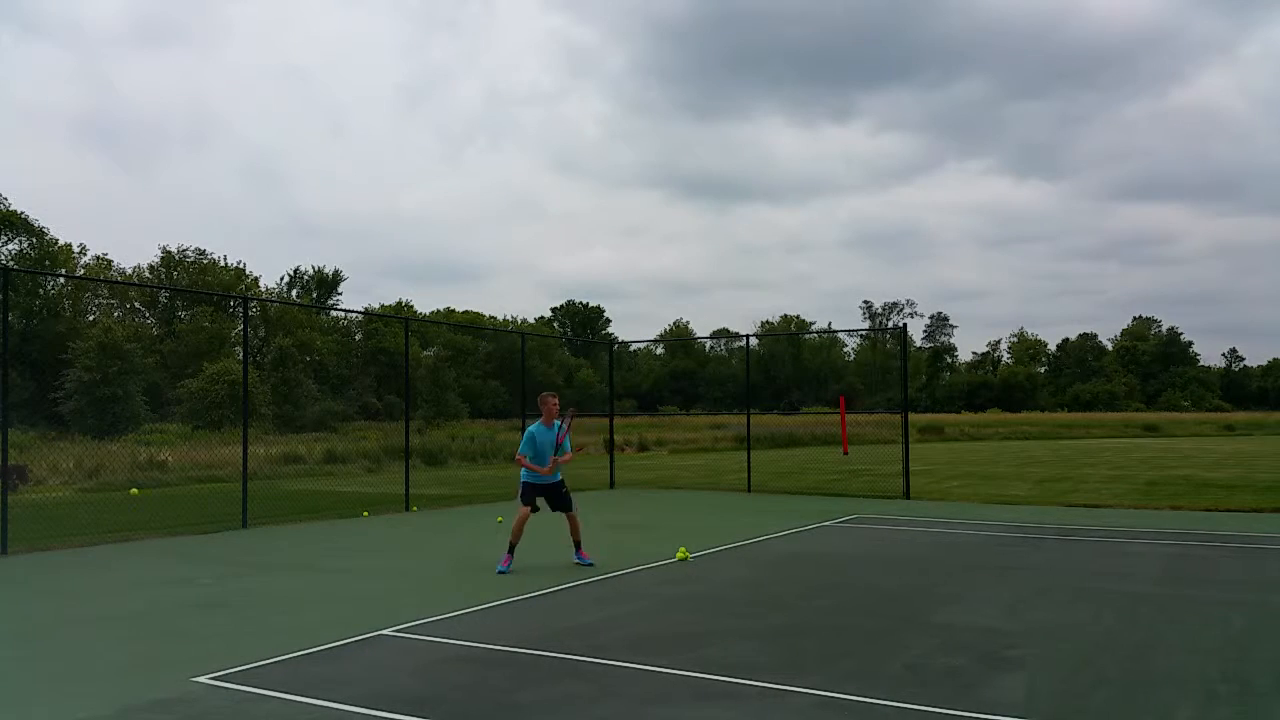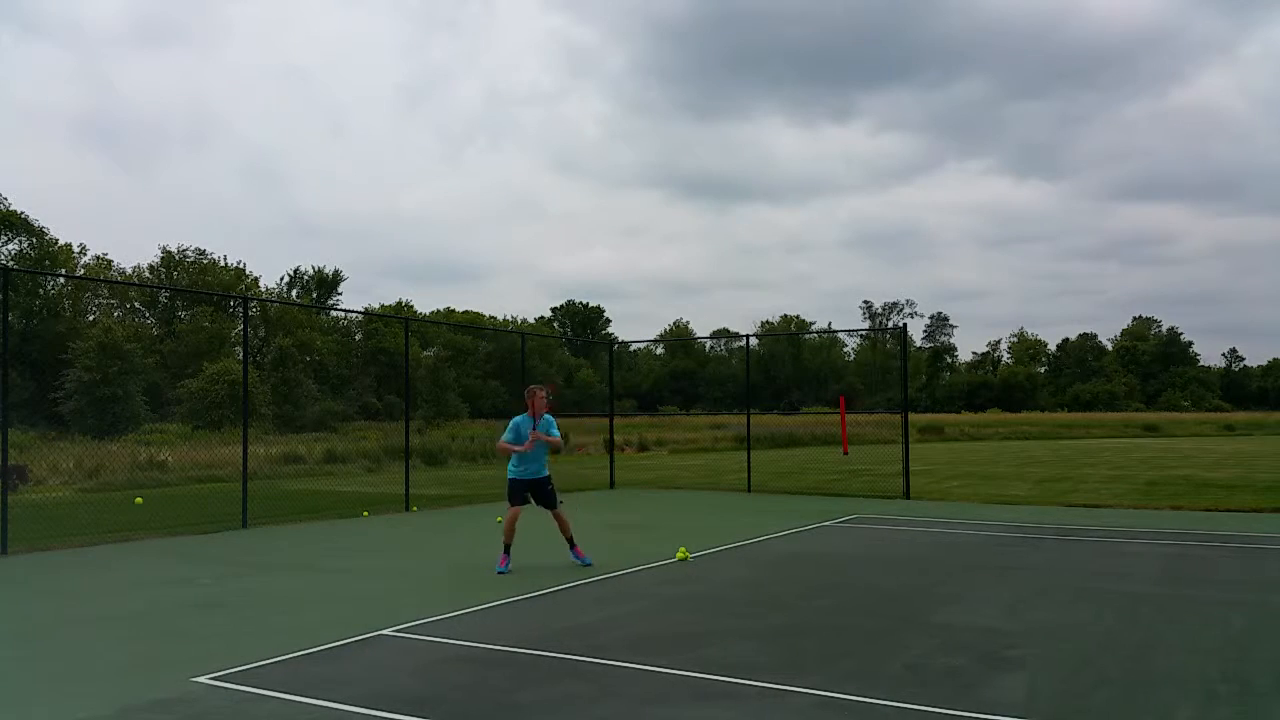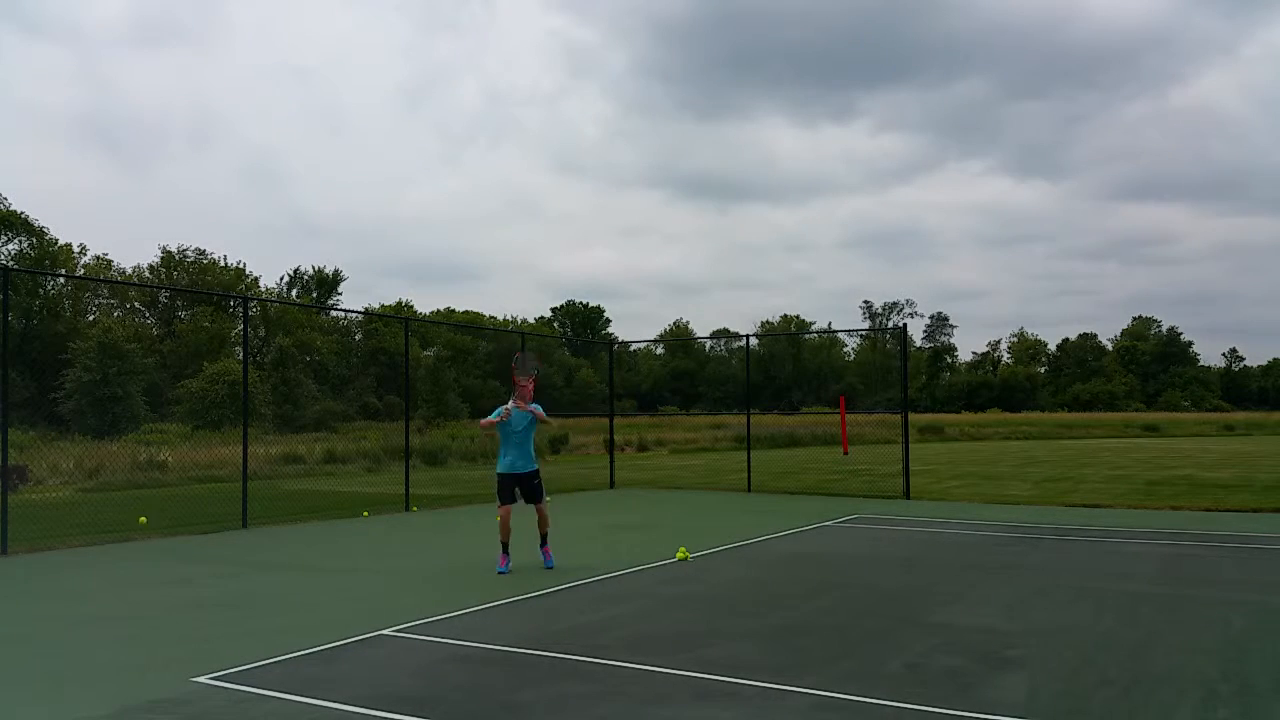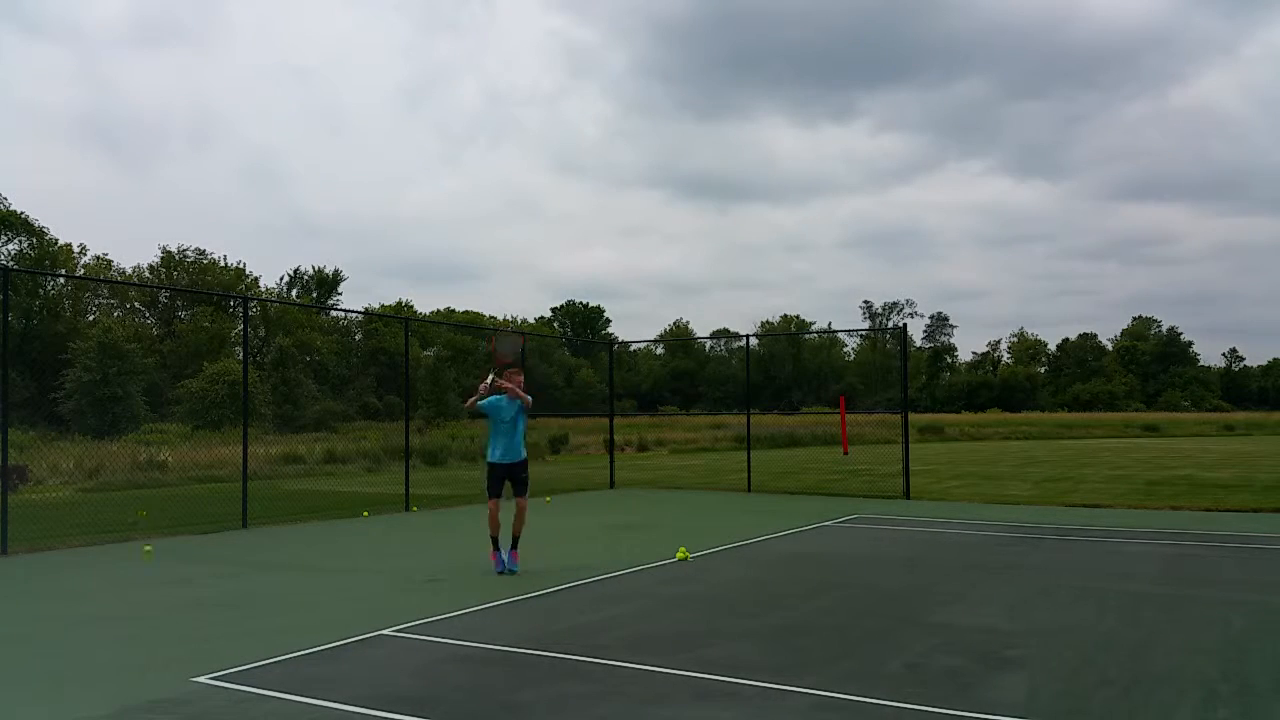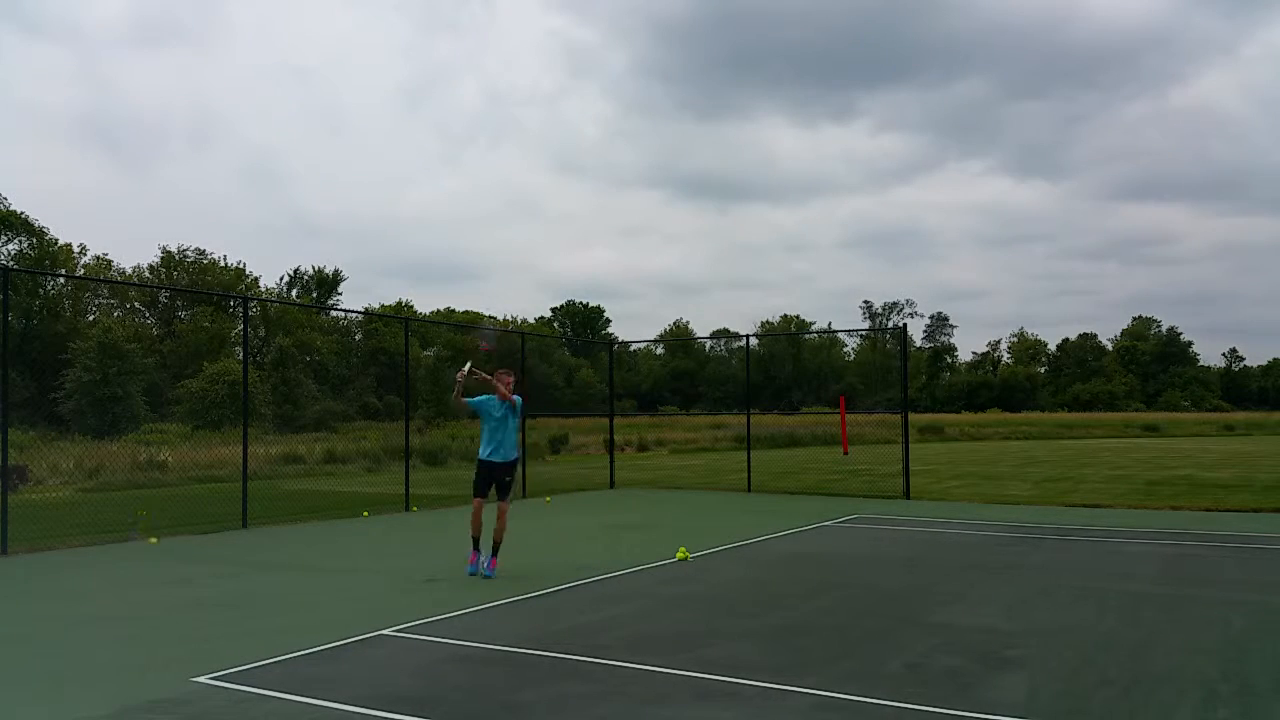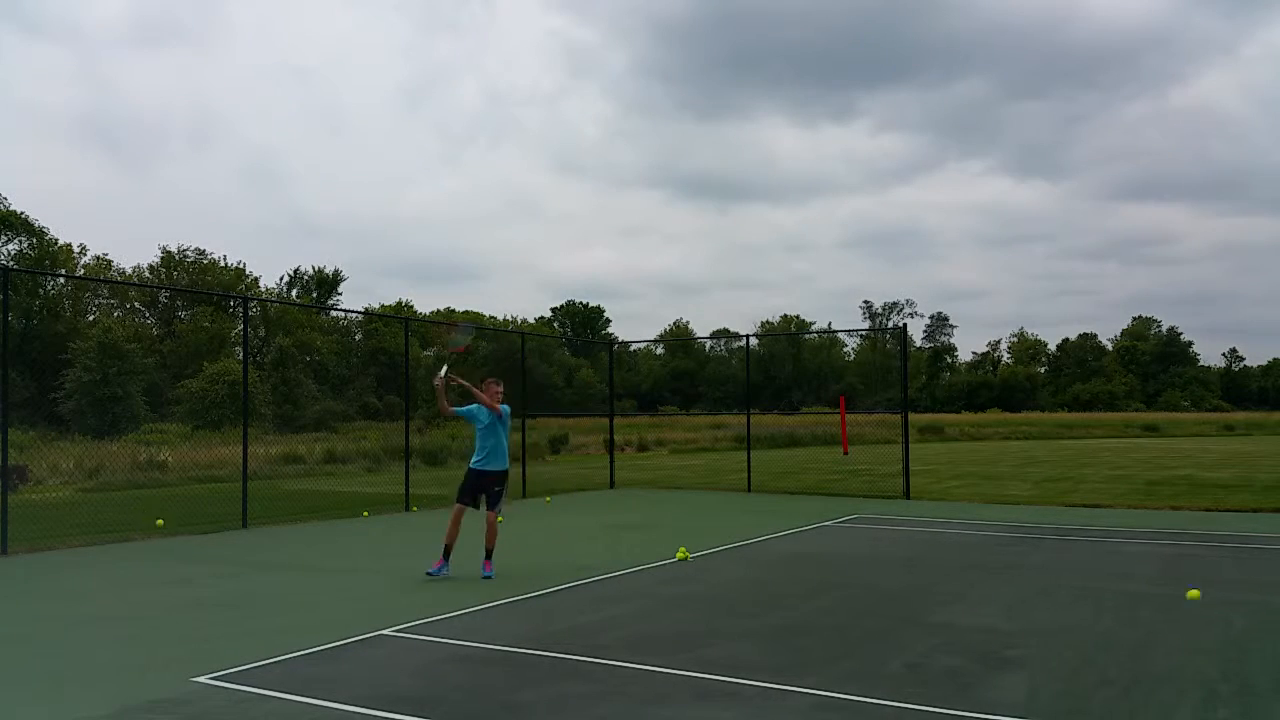
dt=0.1s
person 1, frame 1
left shoulder: (561, 427)
right shoulder: (532, 431)
left elbow: (569, 455)
right elbow: (519, 459)
left wrist: (559, 462)
right wrist: (540, 470)
left hip: (554, 480)
right hip: (531, 480)
left knee: (572, 516)
right knee: (523, 514)
left ankle: (578, 552)
right ankle: (509, 556)
person 1, frame 2
left shoulder: (549, 420)
right shoulder: (517, 423)
left elbow: (559, 443)
right elbow: (500, 446)
left wrist: (542, 438)
right wrist: (519, 449)
left hip: (541, 475)
right hip: (518, 476)
left knee: (558, 514)
right knee: (513, 513)
left ankle: (574, 549)
right ankle: (505, 556)
person 1, frame 3
left shoulder: (534, 408)
right shoulder: (504, 411)
left elbow: (546, 420)
right elbow: (485, 423)
left wrist: (529, 409)
right wrist: (499, 419)
left hip: (530, 469)
right hip: (506, 470)
left knee: (541, 509)
right knee: (505, 513)
left ankle: (544, 547)
right ankle: (505, 555)
person 1, frame 4
left shoulder: (525, 401)
right shoulder: (494, 402)
left elbow: (526, 401)
right elbow: (469, 406)
left wrist: (511, 388)
right wrist: (478, 395)
left hip: (517, 460)
right hip: (495, 461)
left knee: (521, 506)
right knee: (493, 507)
left ankle: (514, 551)
right ankle: (496, 550)
person 1, frame 5
left shoulder: (516, 401)
right shoulder: (485, 401)
left elbow: (508, 397)
right elbow: (458, 402)
left wrist: (487, 378)
right wrist: (459, 385)
left hip: (507, 461)
right hip: (486, 460)
left knee: (502, 510)
right knee: (477, 506)
left ankle: (492, 558)
right ankle: (476, 552)
person 1, frame 6
left shoulder: (504, 410)
right shoulder: (475, 410)
left elbow: (489, 405)
right elbow: (446, 410)
left wrist: (467, 386)
right wrist: (440, 390)
left hip: (497, 471)
right hip: (475, 468)
left knee: (491, 519)
right knee: (457, 513)
left ankle: (487, 562)
right ankle: (444, 561)
